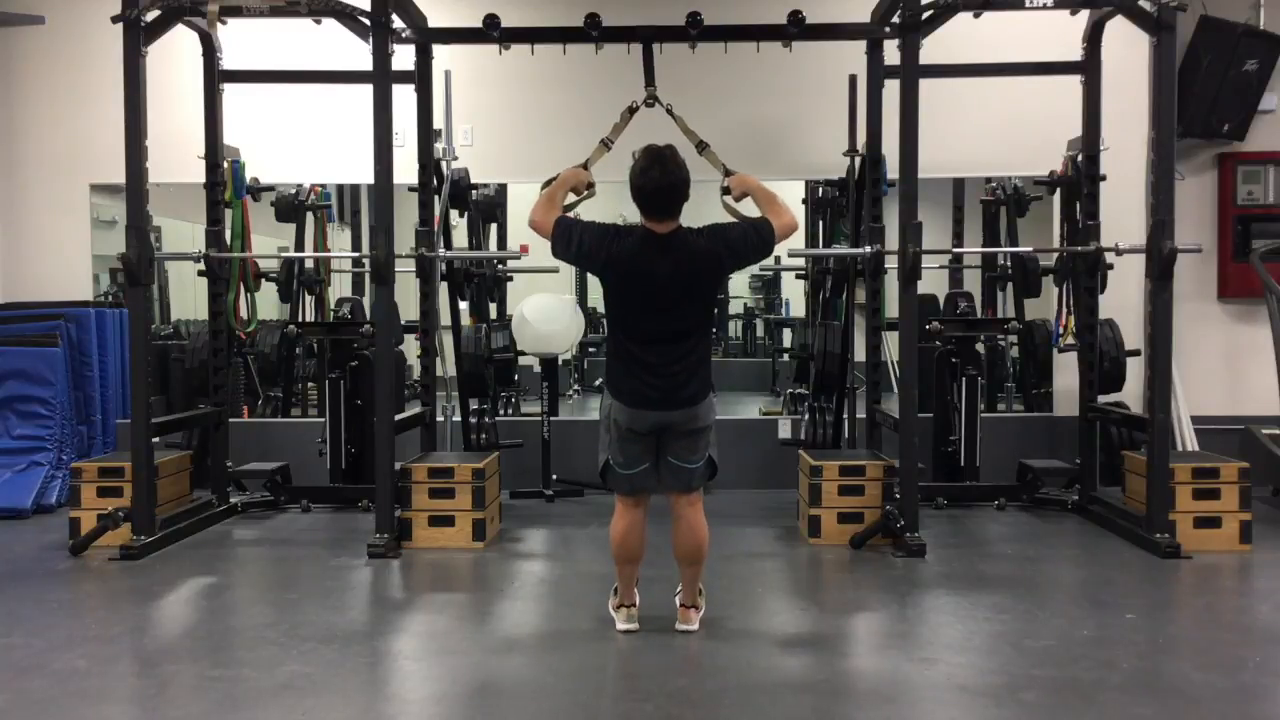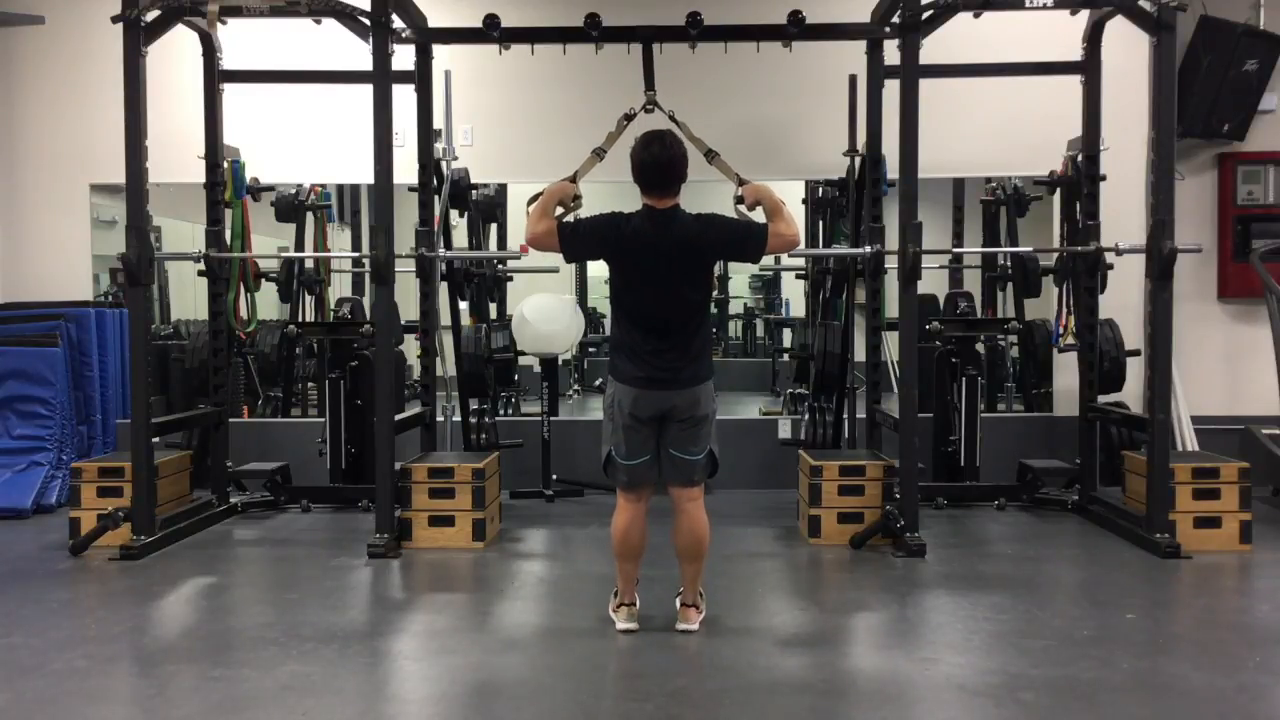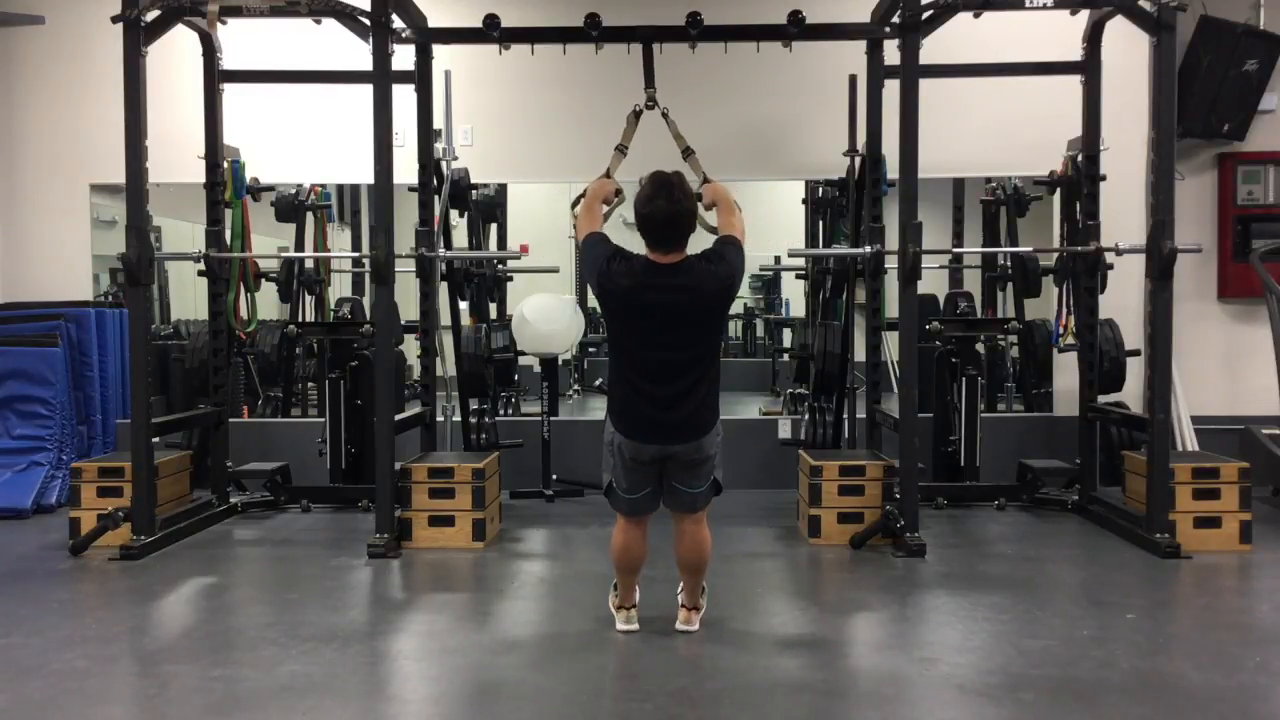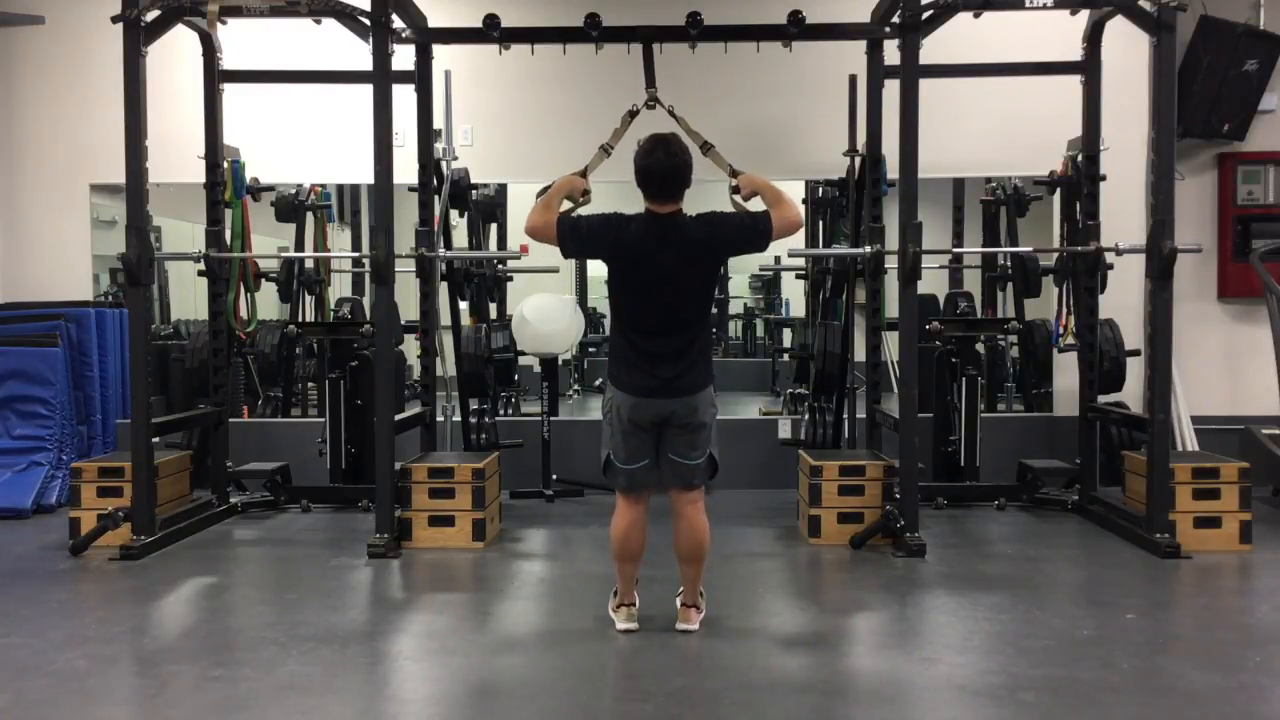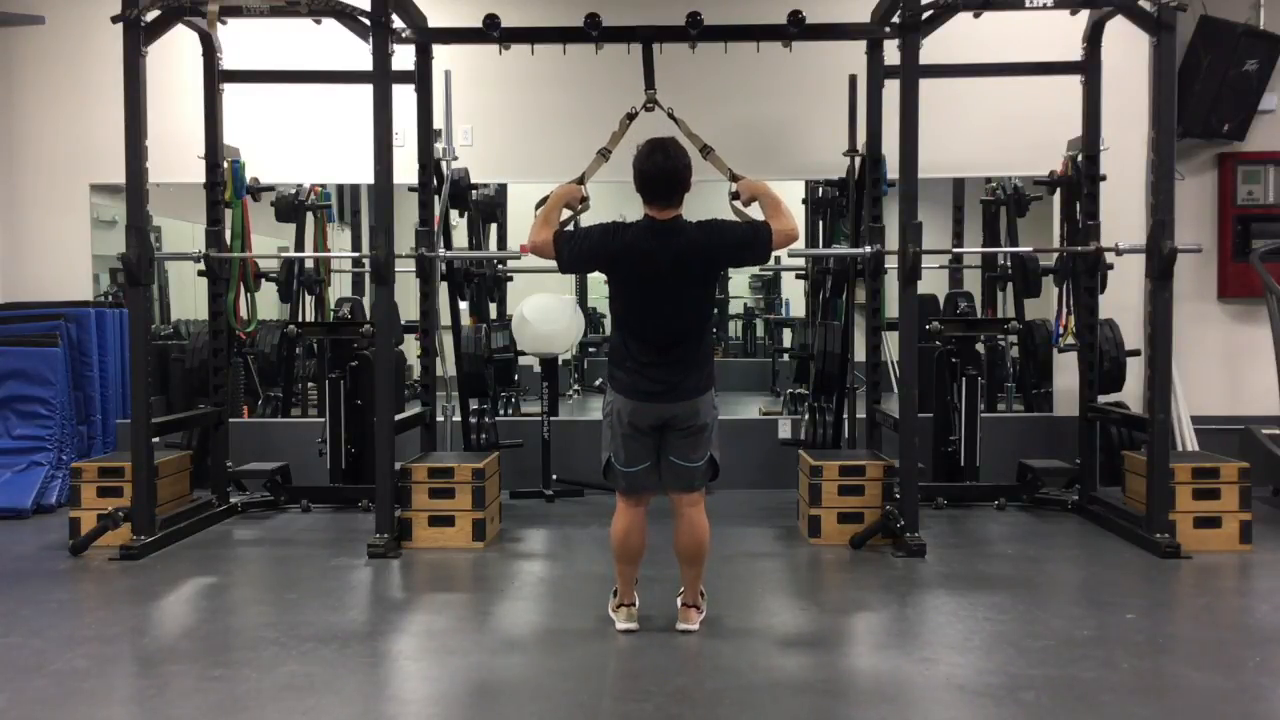
dt=1s
person 1, frame 1
left shoulder: (611, 248)
right shoulder: (712, 249)
left elbow: (541, 219)
right elbow: (784, 222)
left wrist: (567, 180)
right wrist: (749, 185)
left hip: (628, 401)
right hip: (690, 401)
left knee: (629, 504)
right knee: (688, 503)
left ankle: (625, 603)
right ankle: (690, 604)
person 1, frame 2
left shoulder: (615, 231)
right shoulder: (707, 232)
left elbow: (536, 233)
right elbow: (788, 235)
left wrist: (553, 193)
right wrist: (765, 195)
left hip: (631, 386)
right hip: (691, 387)
left knee: (631, 498)
right knee: (689, 497)
left ankle: (625, 602)
right ankle: (690, 603)
person 1, frame 3
left shoulder: (613, 277)
right shoulder: (717, 278)
left elbow: (588, 226)
right elbow: (732, 226)
left wrist: (597, 193)
right wrist: (720, 196)
left hip: (631, 428)
right hip: (696, 428)
left knee: (631, 519)
right knee: (692, 519)
left ankle: (626, 604)
right ankle: (691, 606)
person 1, frame 4
left shoulder: (616, 234)
right shoulder: (712, 234)
left elbow: (537, 223)
right elbow: (790, 218)
left wrist: (563, 186)
right wrist: (759, 184)
left hip: (630, 391)
right hip: (690, 392)
left knee: (630, 500)
right knee: (689, 500)
left ankle: (625, 603)
right ankle: (691, 604)
person 1, frame 5
left shoulder: (614, 242)
right shoulder: (711, 241)
left elbow: (539, 241)
right elbow: (786, 230)
left wrist: (560, 197)
right wrist: (759, 189)
left hip: (630, 394)
right hip: (691, 395)
left knee: (630, 501)
right knee: (690, 502)
left ankle: (625, 602)
right ankle: (691, 604)
